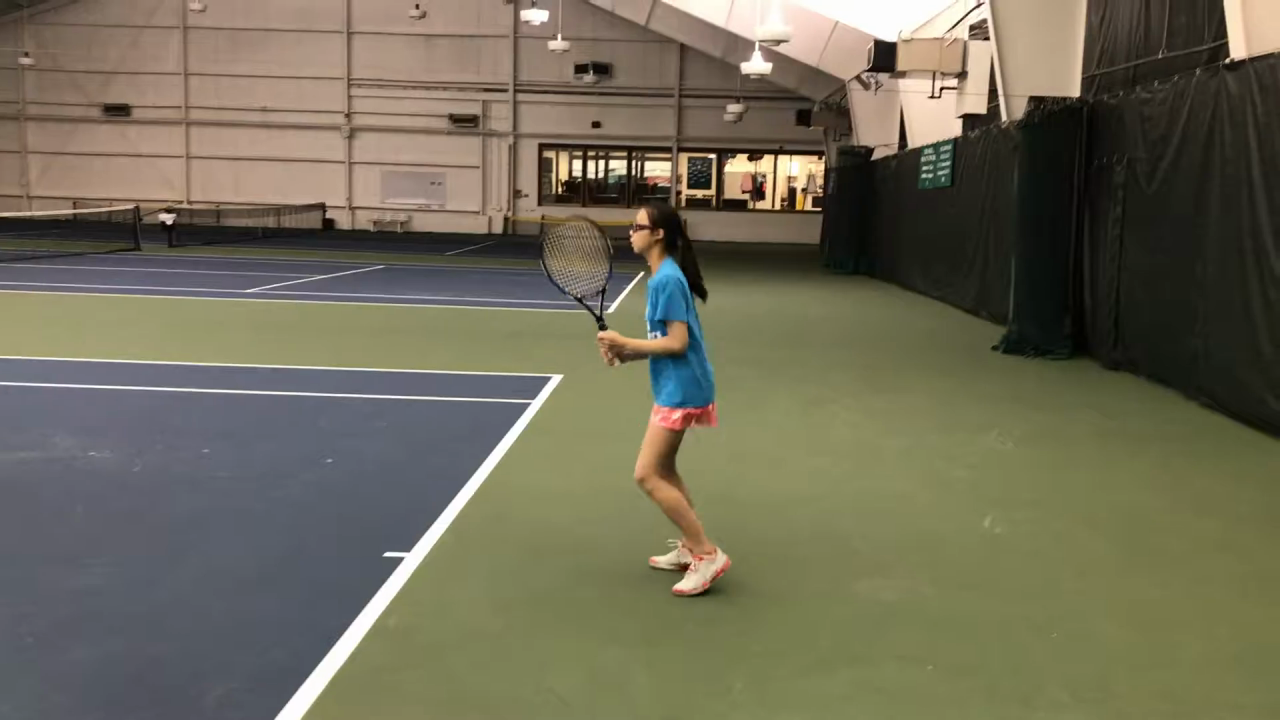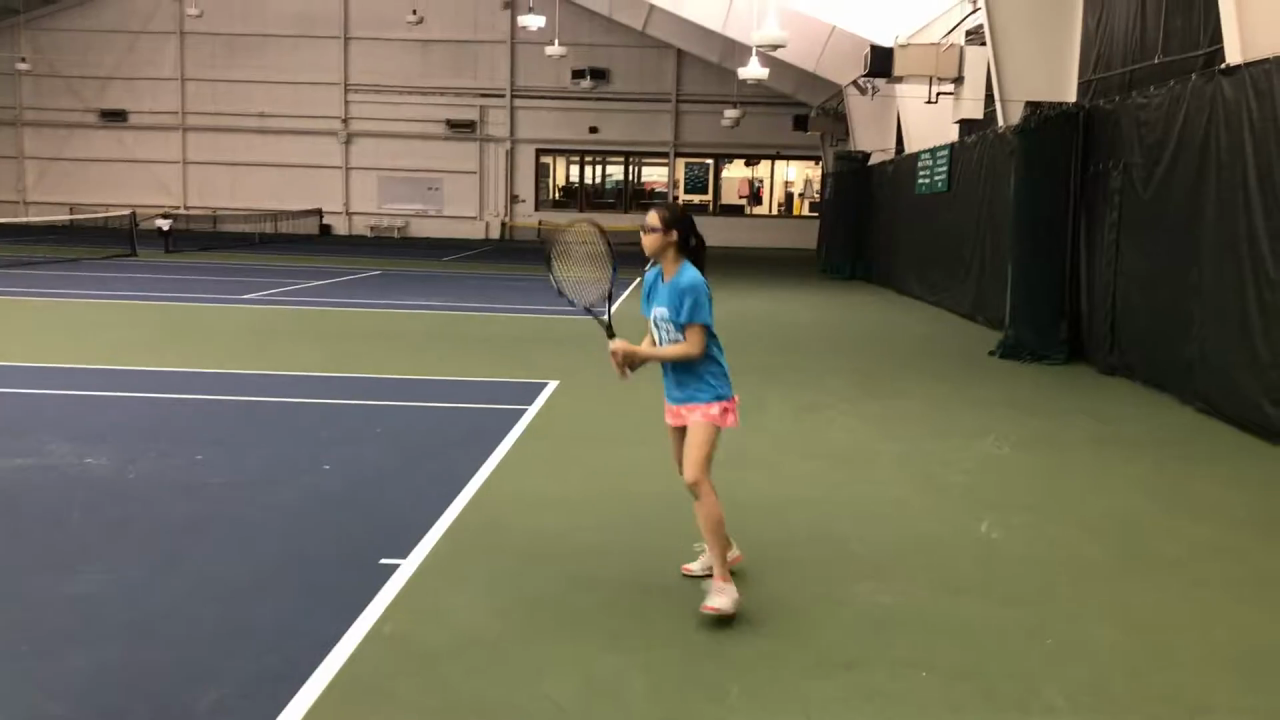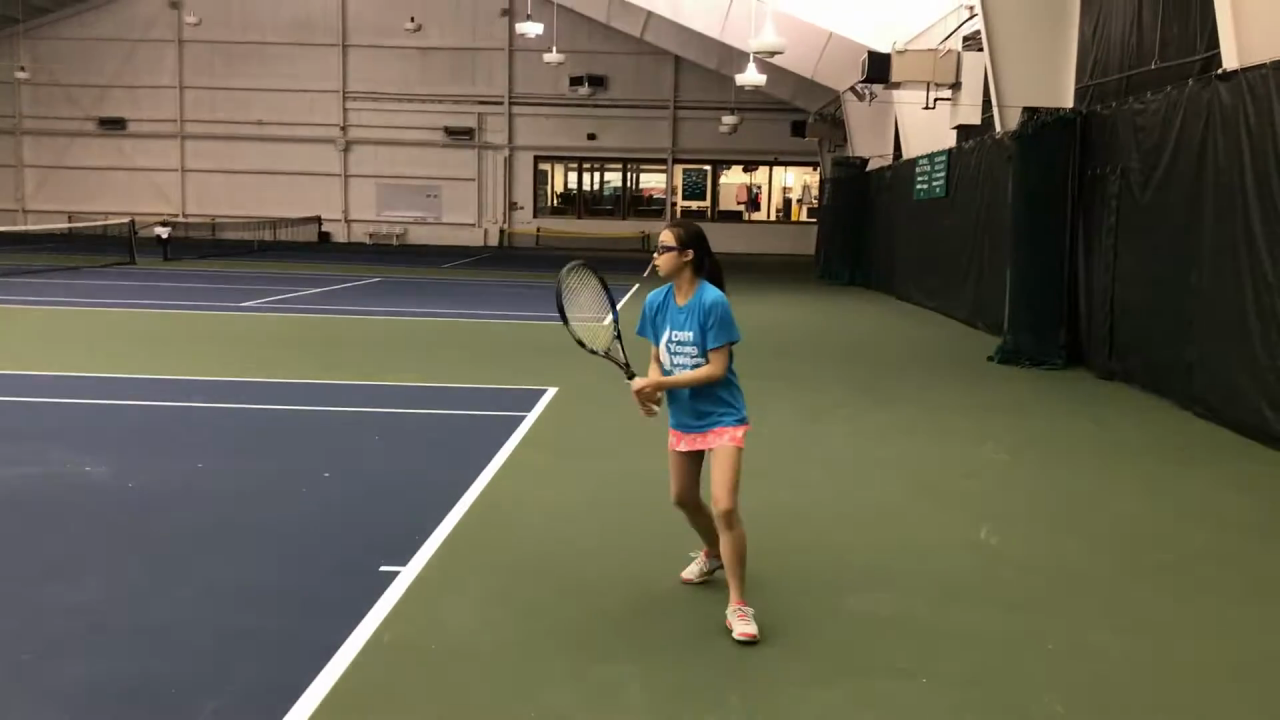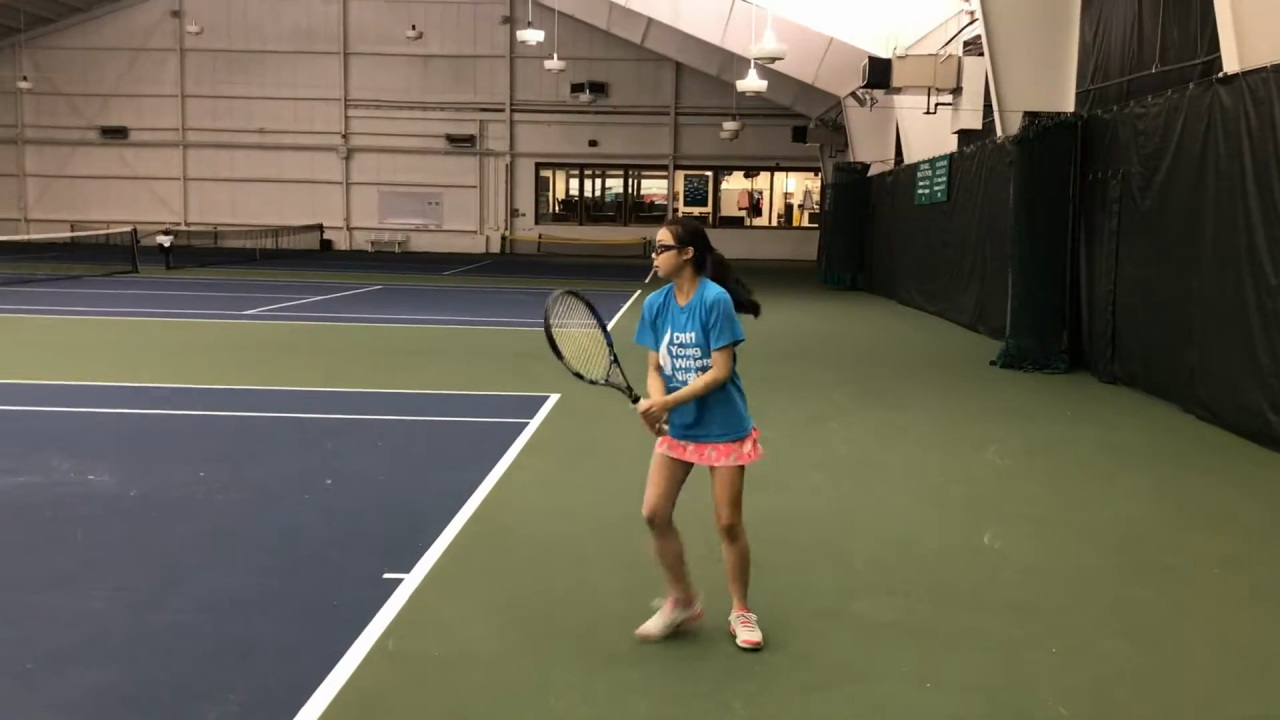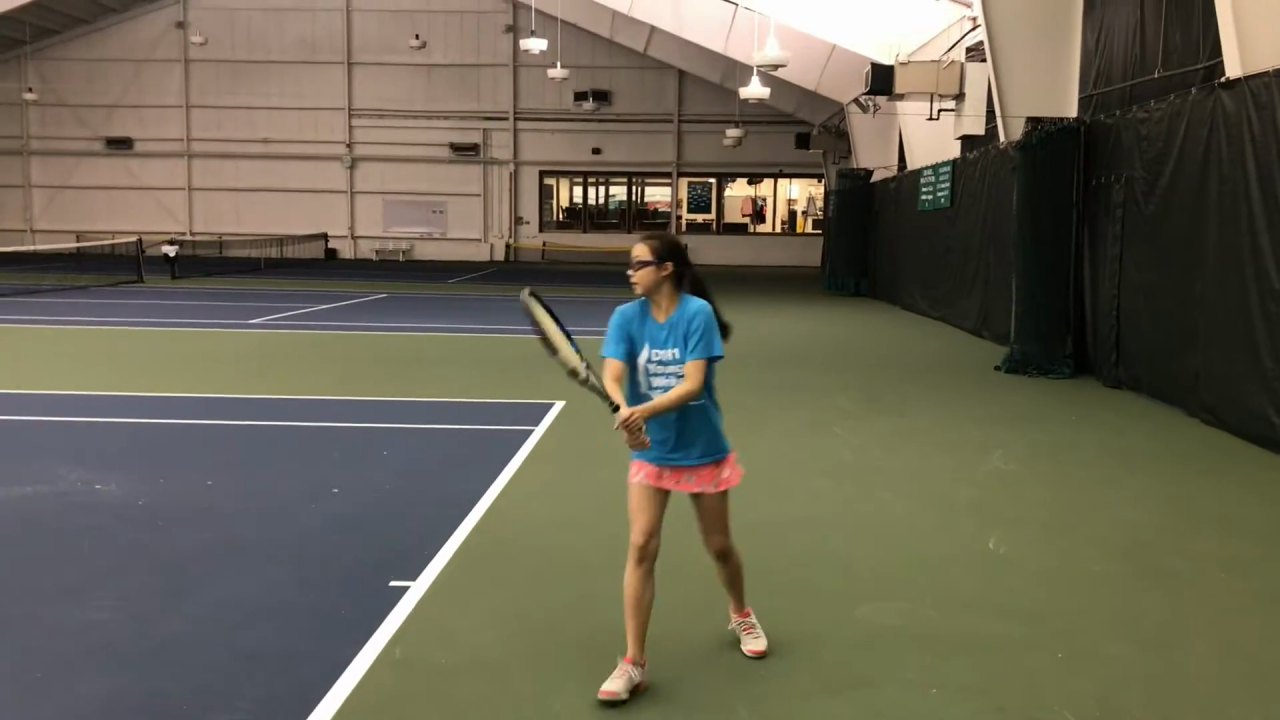
dt=0.2s
person 1, frame 1
left shoulder: (666, 279)
right shoulder: (661, 276)
left elbow: (677, 343)
left wrist: (626, 343)
right wrist: (624, 350)
left hip: (680, 392)
right hip: (682, 388)
left knee: (646, 475)
right knee: (662, 468)
left ankle: (706, 553)
right ankle: (691, 548)
person 1, frame 2
left shoulder: (690, 282)
right shoulder: (652, 278)
left elbow: (693, 347)
left wrist: (639, 352)
right wrist: (634, 355)
left hip: (705, 392)
right hip: (679, 392)
left knee: (695, 479)
right knee: (692, 477)
left ankle: (723, 582)
right ankle: (723, 549)
person 1, frame 3
left shoulder: (713, 301)
right shoulder: (656, 301)
left elbow: (718, 369)
right elbow: (658, 361)
left wrist: (661, 383)
right wrist: (650, 385)
left hip: (722, 417)
right hip: (683, 419)
left knee: (725, 508)
right knee: (683, 499)
left ankle: (738, 605)
right ankle: (714, 553)
person 1, frame 4
left shoulder: (715, 299)
right shoulder: (655, 304)
left elbow: (721, 372)
right elbow: (655, 368)
left wrist: (668, 403)
right wrist: (655, 401)
left hip: (724, 429)
right hip: (677, 429)
left knee: (728, 523)
right knee: (654, 513)
left ankle: (740, 611)
right ankle: (680, 602)
person 1, frame 5
left shoulder: (698, 313)
right shoulder: (626, 317)
left elbow: (694, 383)
right elbow: (612, 377)
left wrist: (647, 410)
right wrist: (624, 412)
left hip: (701, 451)
right hip: (649, 454)
left knee: (720, 548)
right knee: (641, 548)
left ankle: (741, 614)
right ankle: (633, 662)
